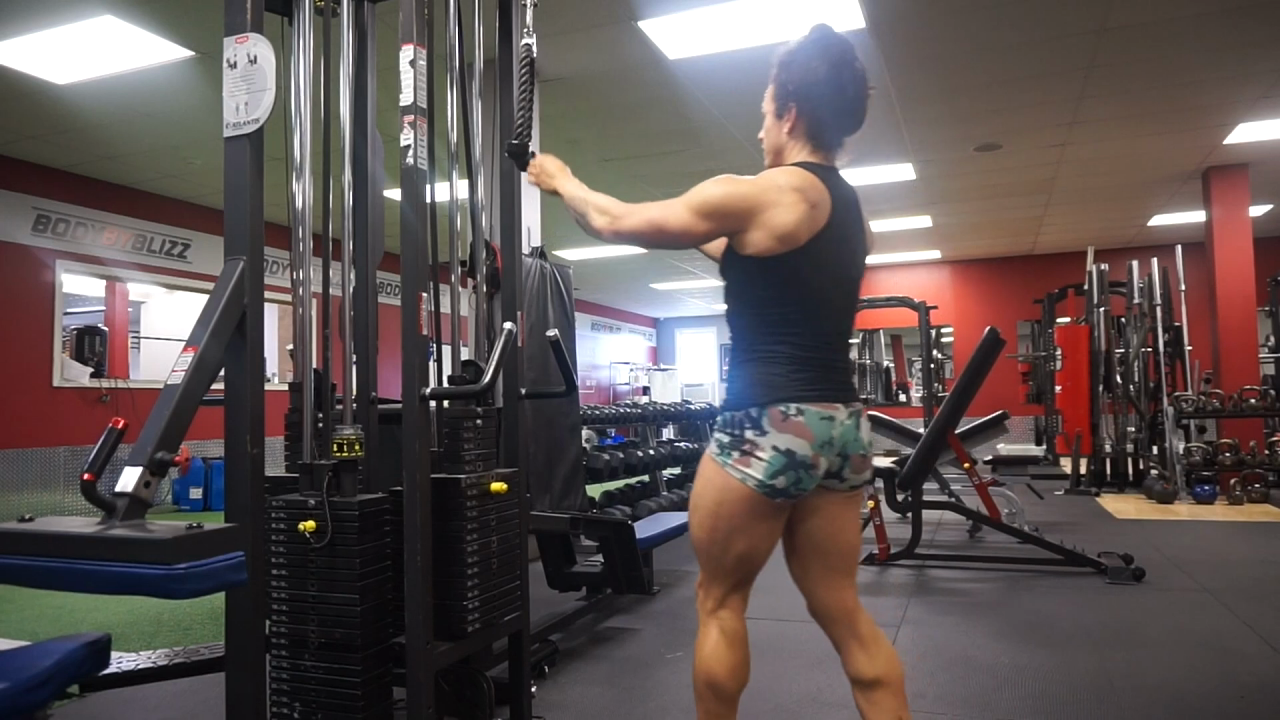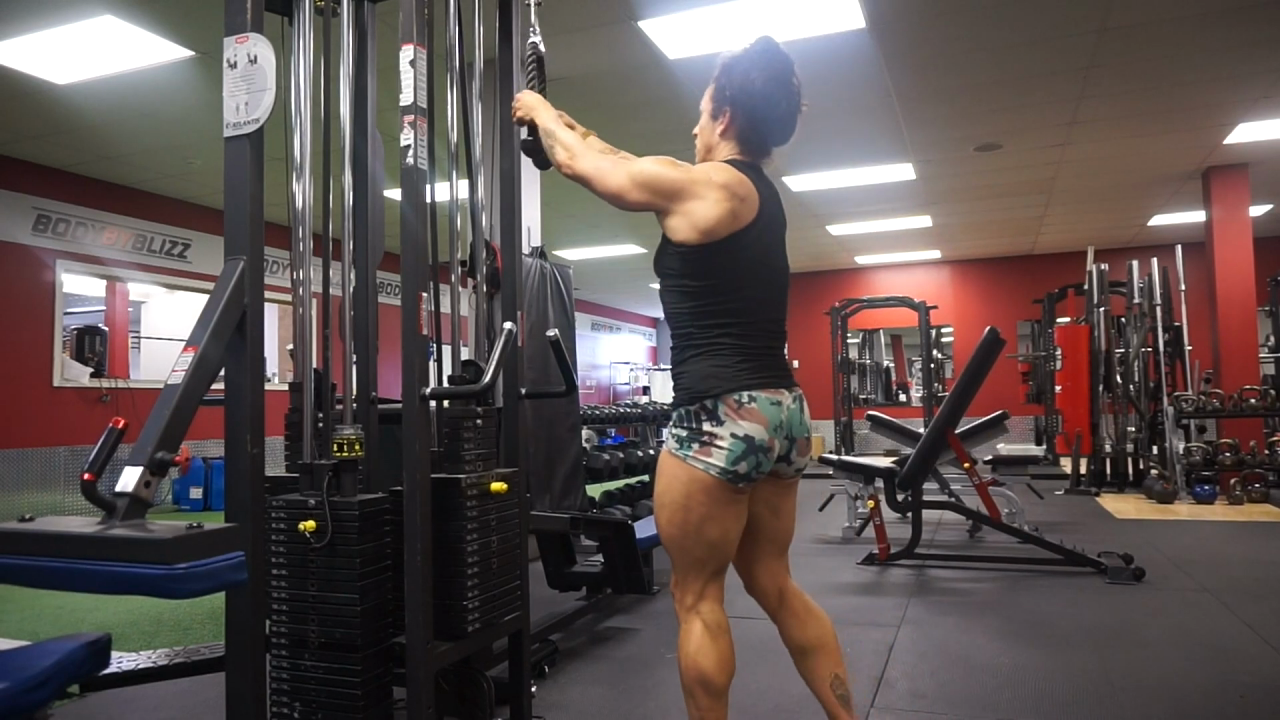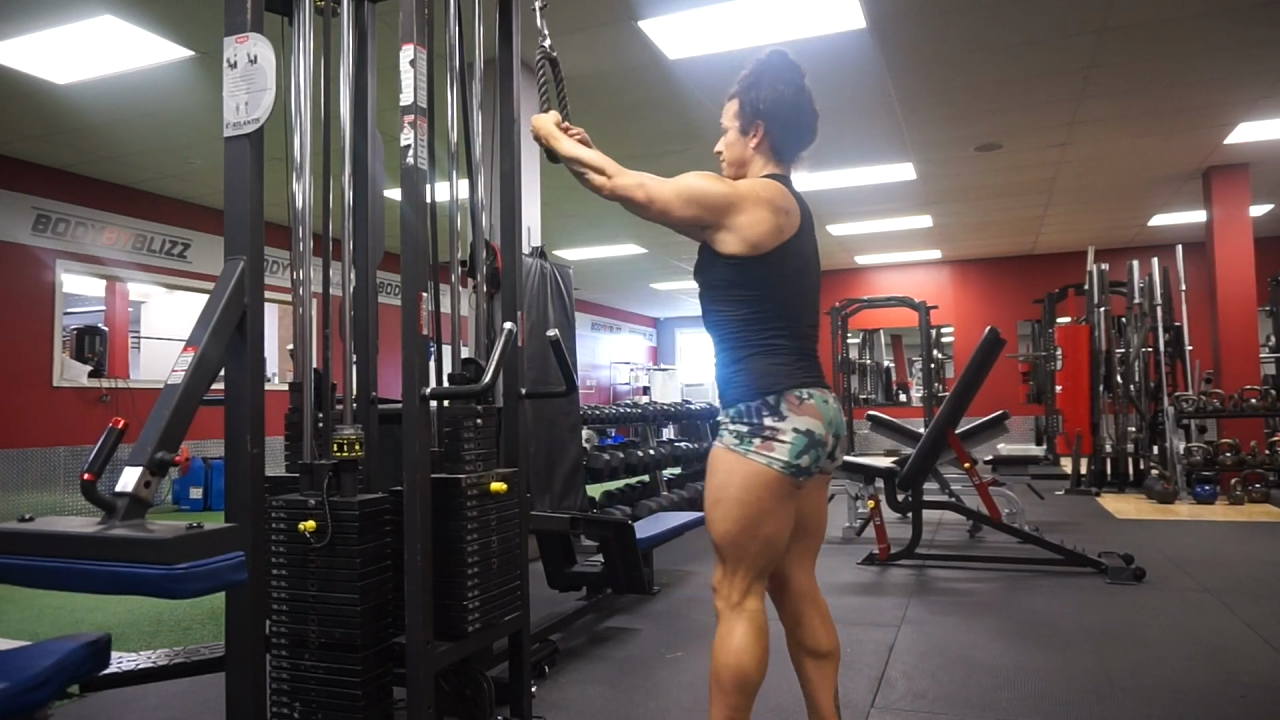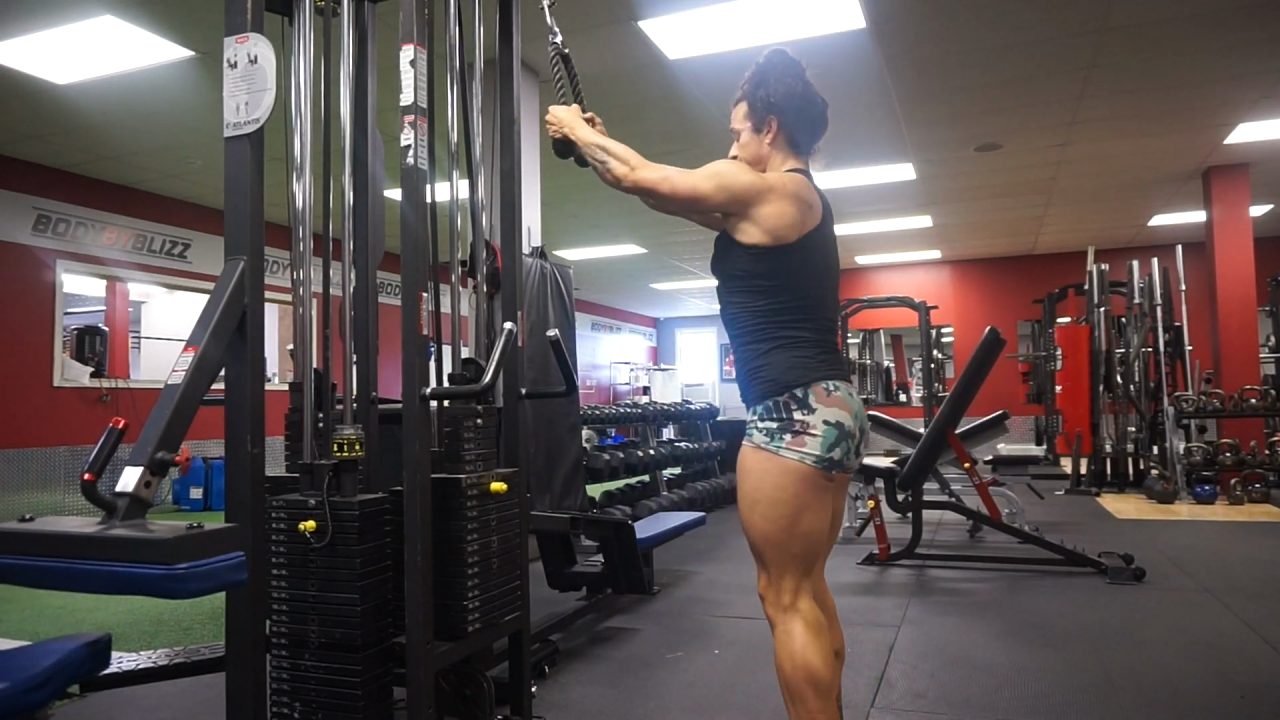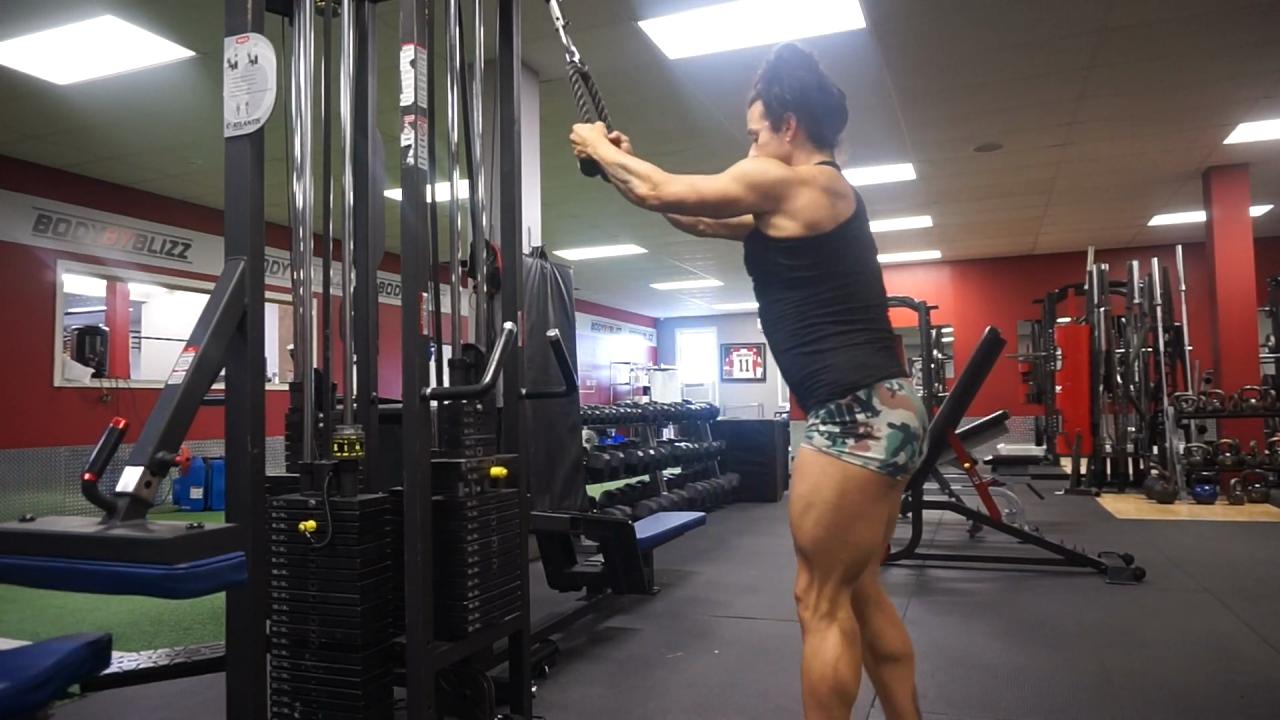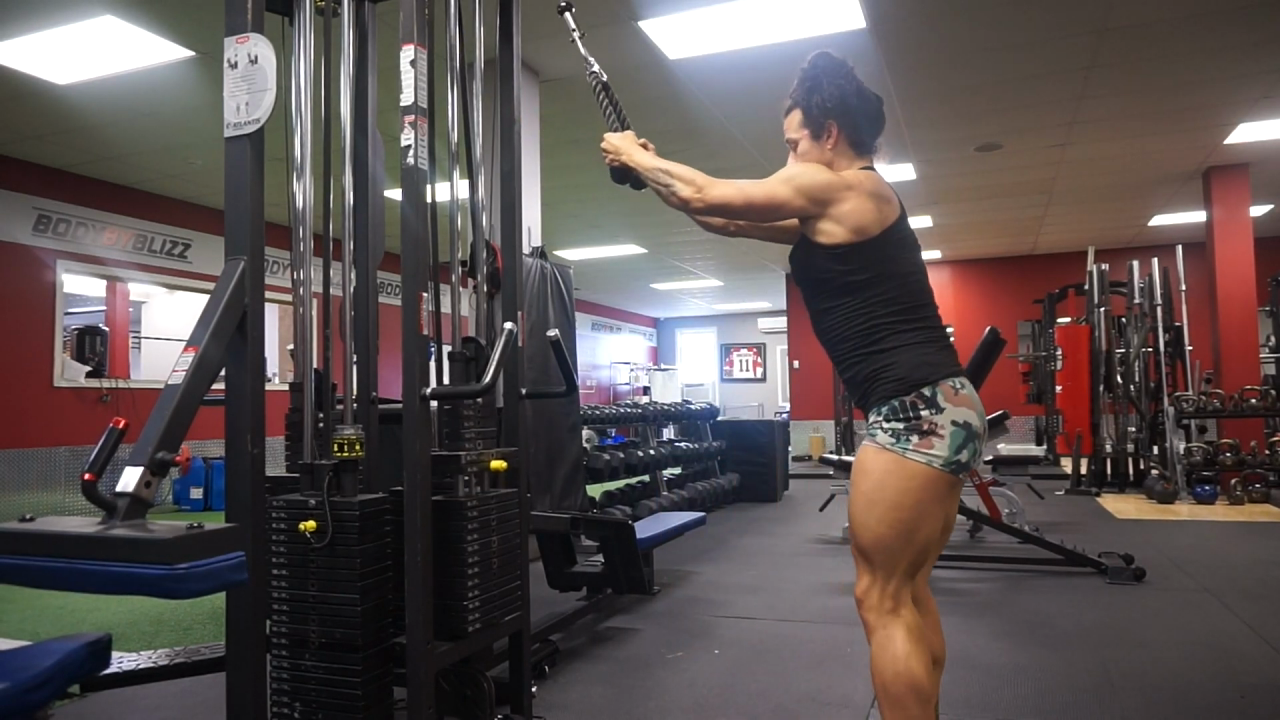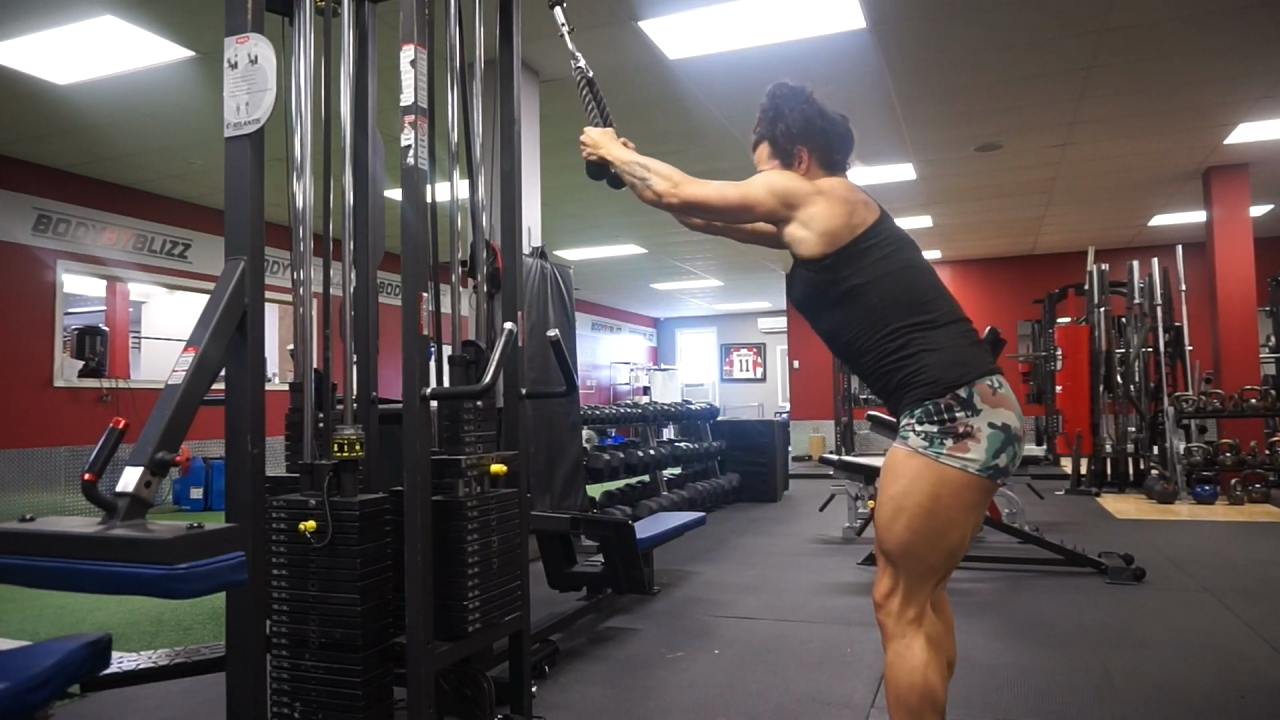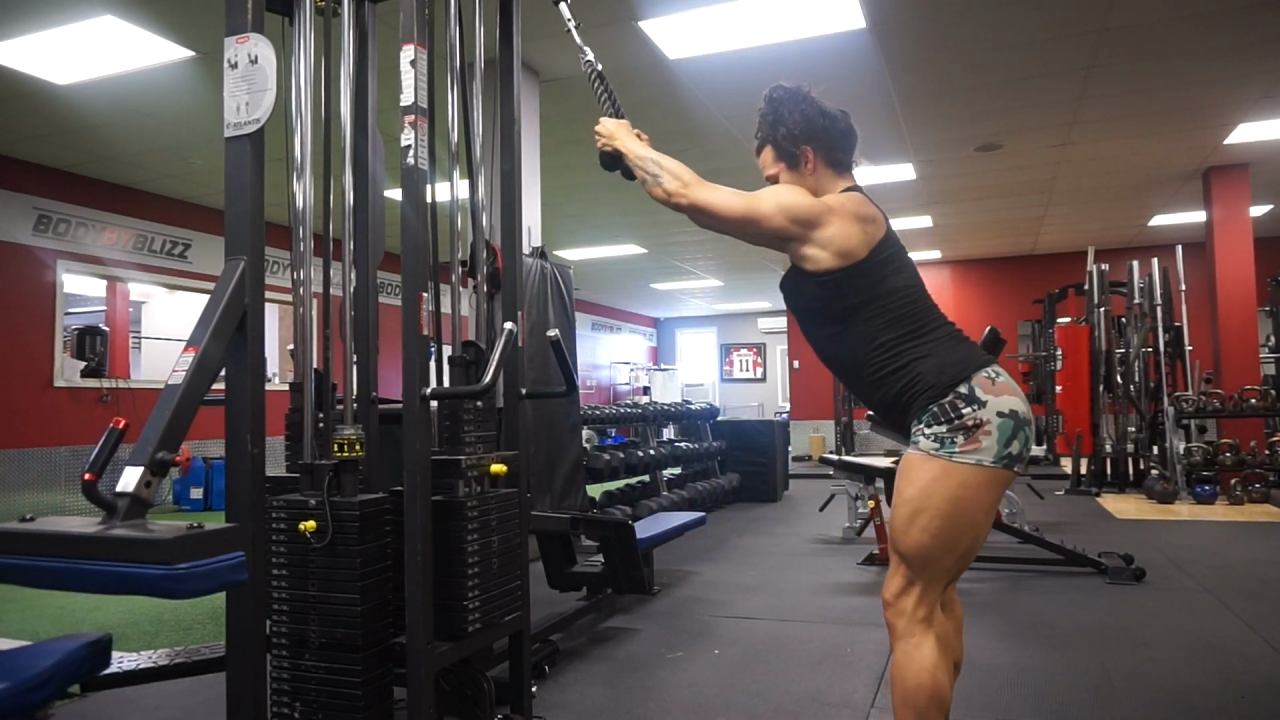
dt=0.5s
person 1, frame 1
left shoulder: (760, 195)
right shoulder: (847, 210)
left elbow: (620, 224)
left wrist: (563, 183)
right wrist: (698, 236)
left hip: (768, 428)
right hip: (838, 423)
left knee: (719, 603)
right knee: (842, 613)
person 1, frame 2
left shoulder: (697, 184)
right shoulder: (759, 195)
left elbow: (576, 165)
right elbow: (633, 170)
left wrist: (538, 113)
right wrist: (577, 131)
left hip: (721, 418)
right hip: (778, 409)
left knee: (697, 598)
right knee: (772, 584)
person 1, frame 3
left shoulder: (740, 199)
right shoulder: (782, 206)
left elbow: (618, 185)
right elbow: (647, 193)
left wrist: (552, 138)
right wrist: (590, 151)
left hip: (767, 416)
right hip: (806, 412)
left knee: (736, 594)
right knee: (796, 588)
person 1, frame 4
left shoulder: (762, 189)
right shoulder: (792, 200)
left elbow: (636, 176)
right elbow: (669, 197)
left wrist: (573, 129)
right wrist: (601, 142)
left hip: (795, 412)
right hip: (828, 409)
left knee: (785, 598)
right knee: (805, 591)
person 1, frame 5
left shoulder: (791, 183)
right shoulder: (815, 198)
left elbow: (659, 192)
right elbow: (700, 220)
left wrist: (599, 147)
right wrist: (623, 160)
left hip: (855, 413)
right hip: (878, 409)
left knee: (821, 600)
right knee: (857, 593)
person 1, frame 6
left shoulder: (837, 188)
right shoulder: (838, 206)
left elbow: (706, 196)
right elbow: (731, 221)
left wrist: (634, 156)
right wrist: (651, 172)
left hip: (917, 412)
right hip: (935, 411)
left knee: (882, 600)
right knee: (905, 594)
person 1, frame 7
left shoulder: (816, 197)
right shoulder: (826, 219)
left elbow: (681, 193)
right elbow: (709, 218)
left wrist: (612, 152)
right wrist: (631, 171)
left hip: (950, 411)
right hip: (967, 407)
left knee: (898, 604)
right knee: (920, 597)
person 1, frame 8
left shoulder: (821, 213)
right shoulder: (833, 221)
left elbow: (691, 195)
right elbow: (719, 213)
left wrist: (625, 144)
right wrist: (642, 158)
left hip: (960, 414)
right hip: (974, 407)
left knee: (908, 603)
right knee: (930, 596)
